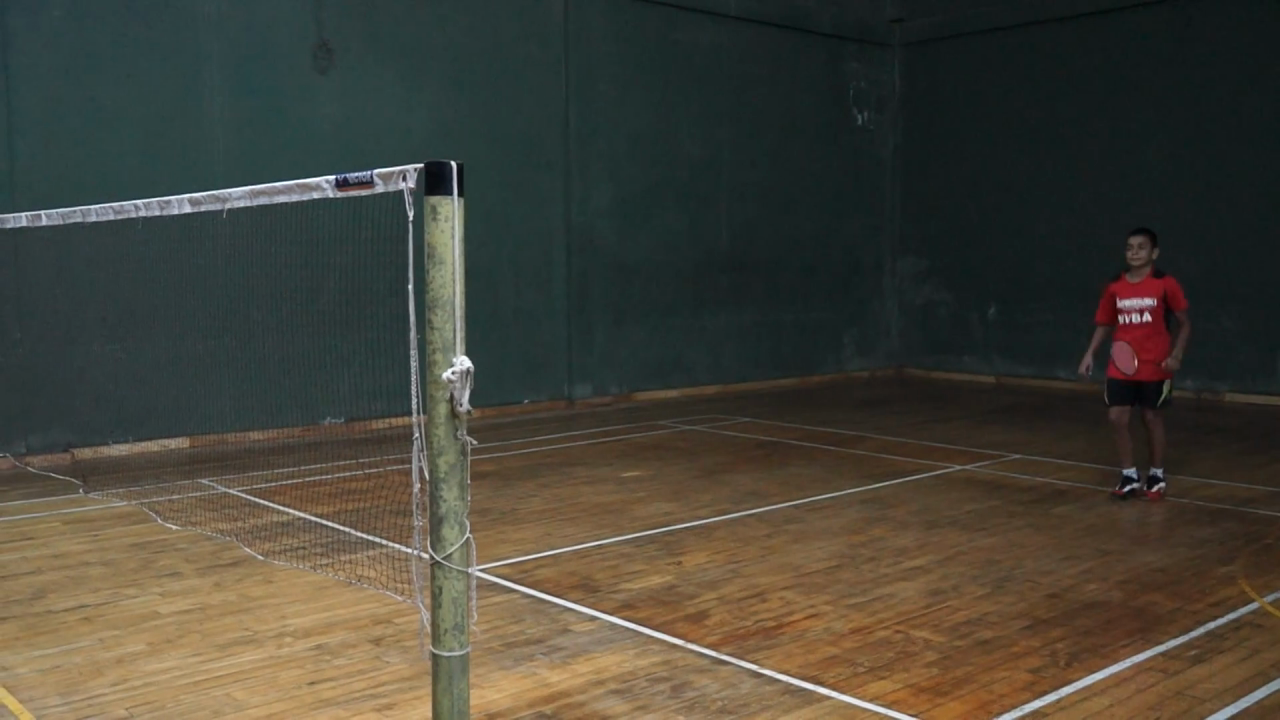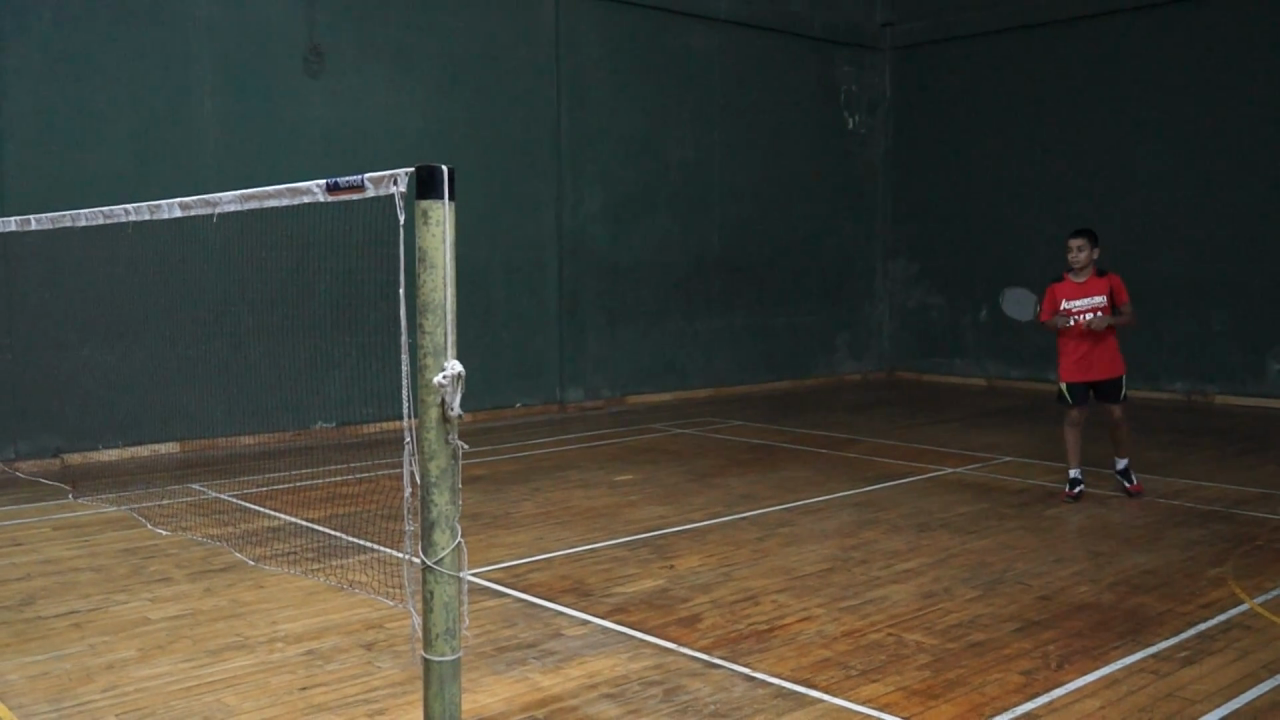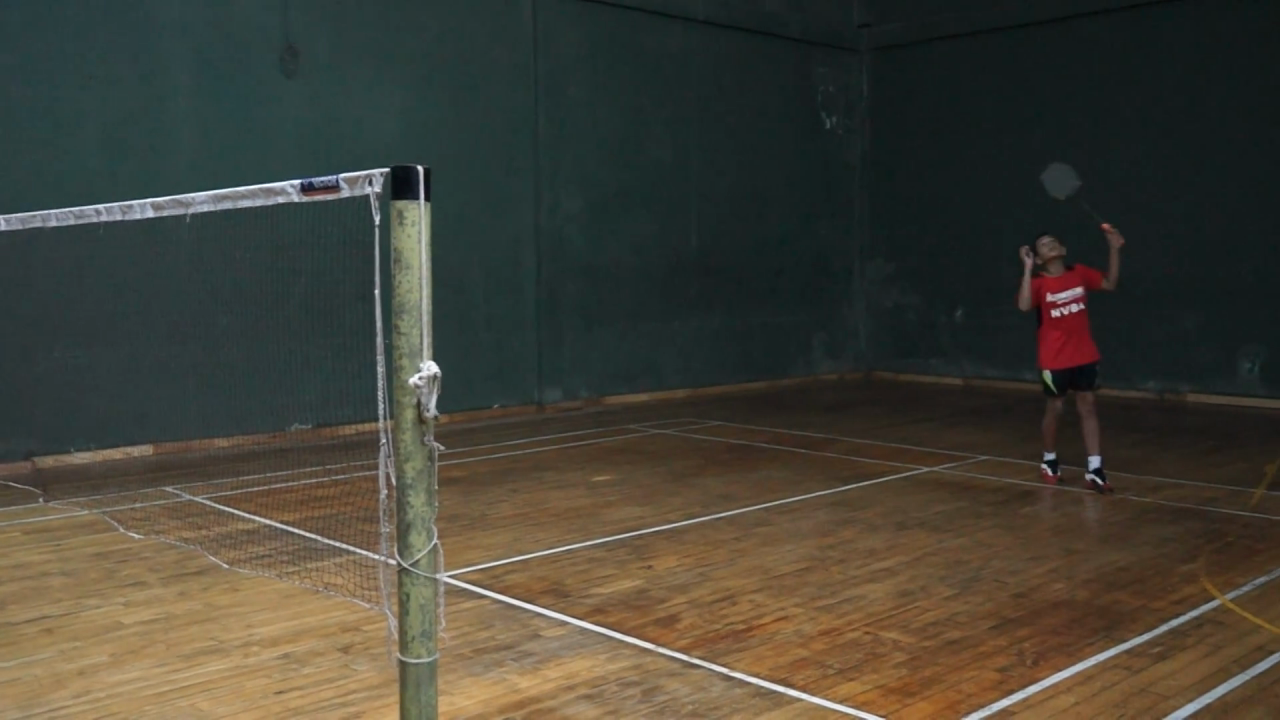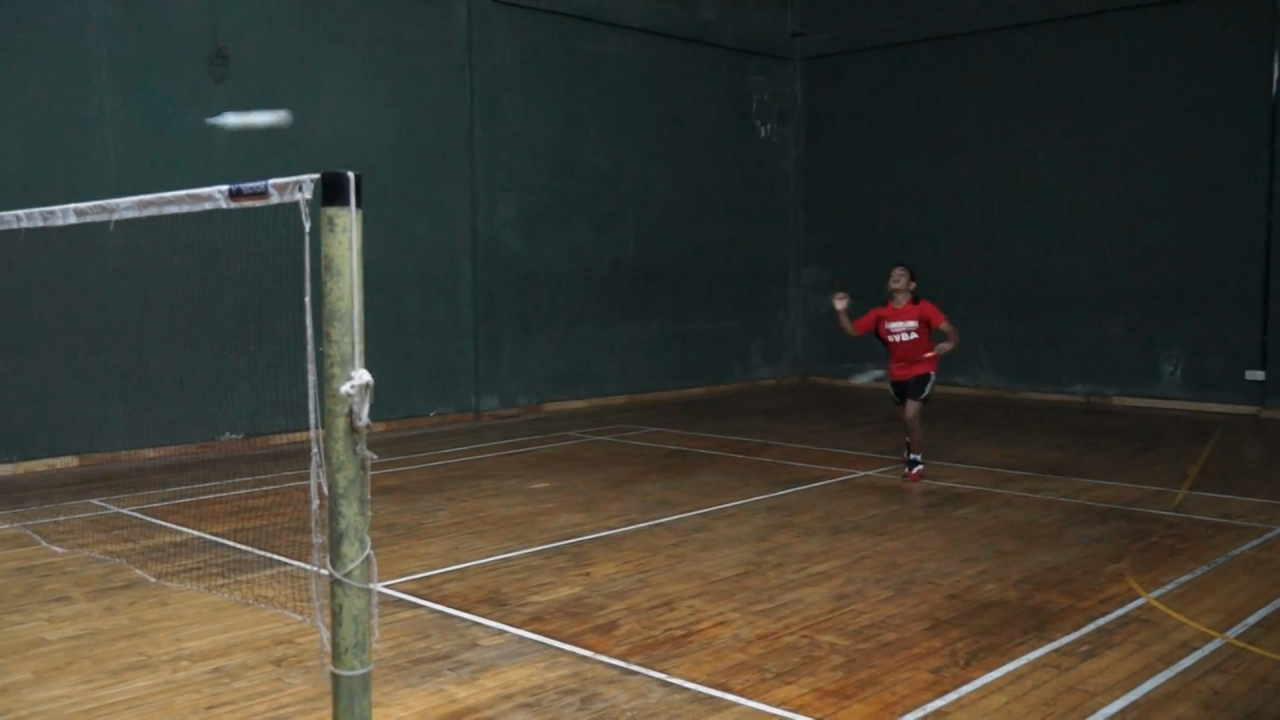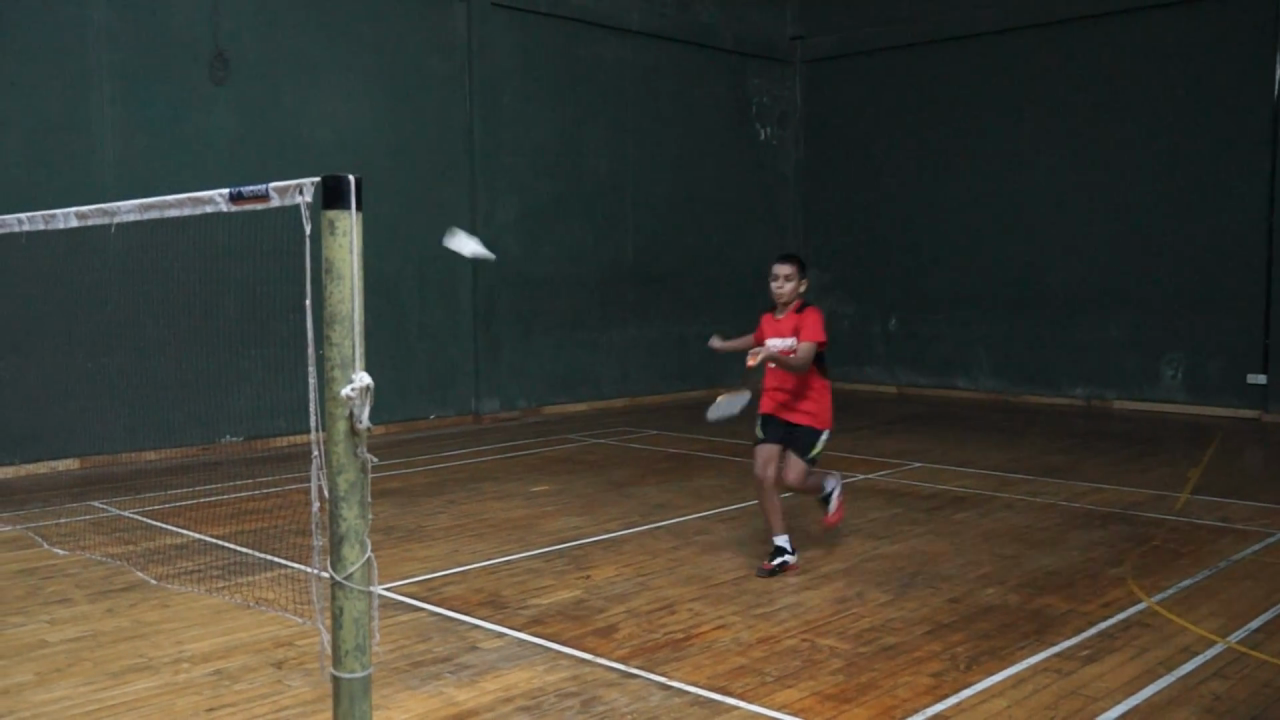
dt=1s
person 1, frame 1
left shoulder: (1167, 285)
right shoulder: (1114, 287)
left elbow: (1184, 324)
right elbow: (1104, 325)
left wrist: (1176, 355)
right wrist: (1089, 355)
left hip: (1155, 367)
right hip: (1121, 366)
left knee: (1152, 420)
right knee: (1118, 420)
left ankle: (1156, 476)
right ankle: (1130, 477)
person 1, frame 2
left shoulder: (1111, 282)
right shoulder: (1056, 287)
left elbow: (1128, 316)
right elbow: (1046, 320)
left wrist: (1108, 320)
right wrist: (1056, 322)
left hip: (1108, 365)
right hip: (1072, 367)
left knee: (1117, 416)
right knee: (1074, 418)
left ankle: (1122, 466)
right ankle: (1075, 478)
person 1, frame 3
left shoulder: (1079, 273)
right shoulder: (1038, 282)
left elbow: (1110, 284)
right elbow: (1024, 306)
left wrist: (1114, 250)
right wrist: (1027, 267)
left hip: (1086, 355)
right hip: (1054, 358)
left knee: (1088, 409)
right knee: (1055, 408)
left ankle: (1095, 470)
right ankle: (1049, 460)
person 1, frame 4
left shoulder: (924, 308)
right shoulder: (880, 313)
left elbow: (952, 333)
right elbow: (853, 330)
left wrist: (948, 344)
right wrist: (842, 312)
left hip: (922, 369)
right hip: (898, 371)
left knee: (911, 414)
right knee: (904, 415)
left ankle: (916, 459)
right ankle: (912, 443)
person 1, frame 5
left shoulder: (811, 316)
right shoulder: (767, 320)
left elbow: (802, 362)
left wrist: (772, 356)
right wrist: (726, 345)
left hip: (809, 408)
right hip: (772, 407)
left knee: (794, 479)
right knee: (763, 474)
left ankle: (828, 485)
right ankle: (783, 547)
